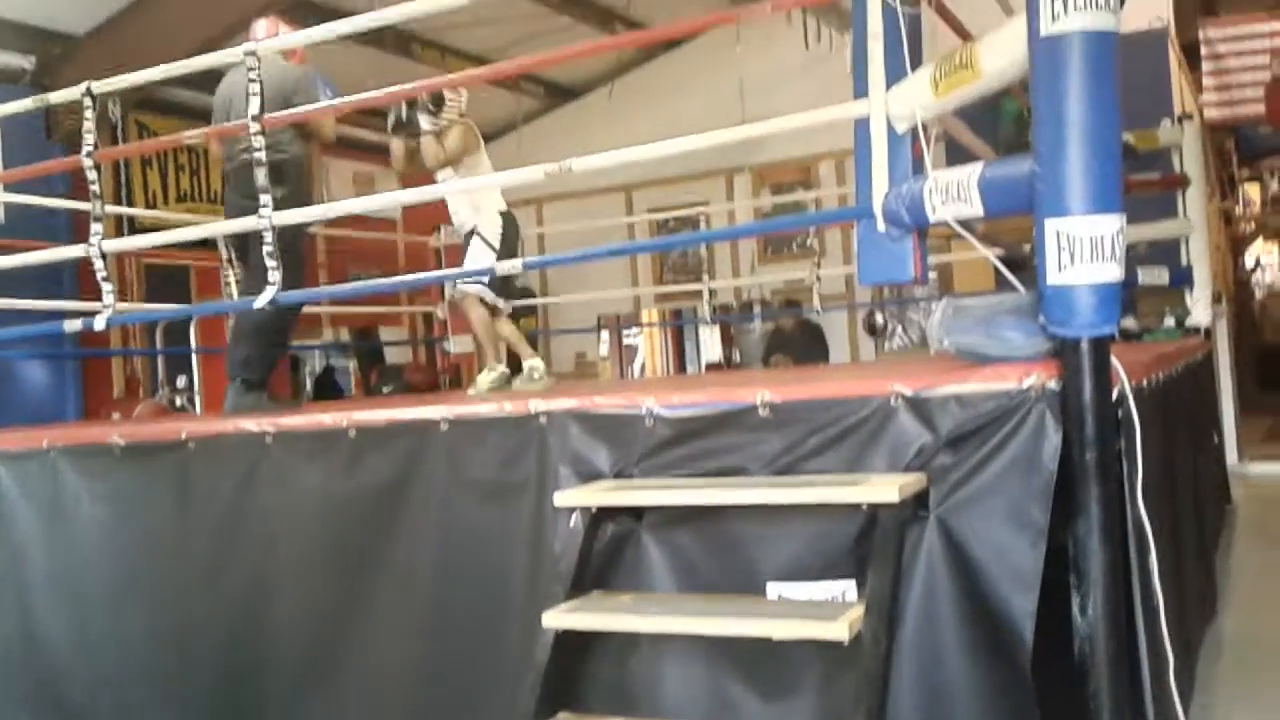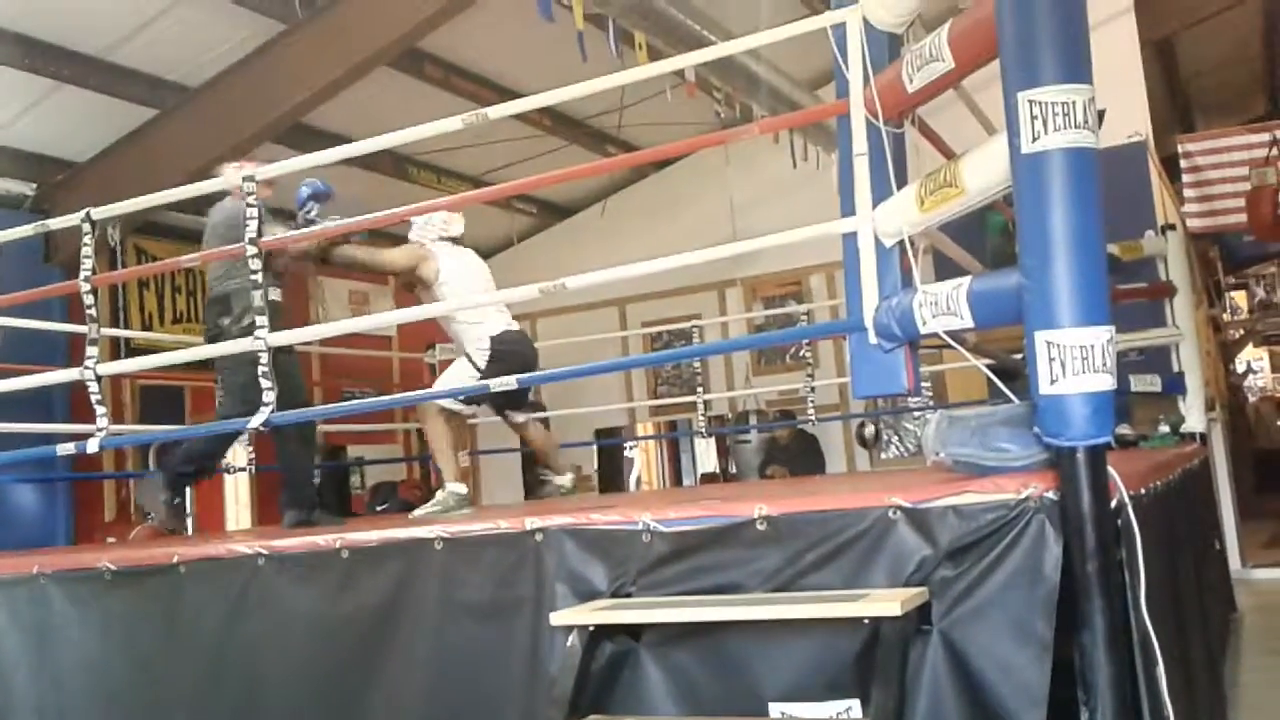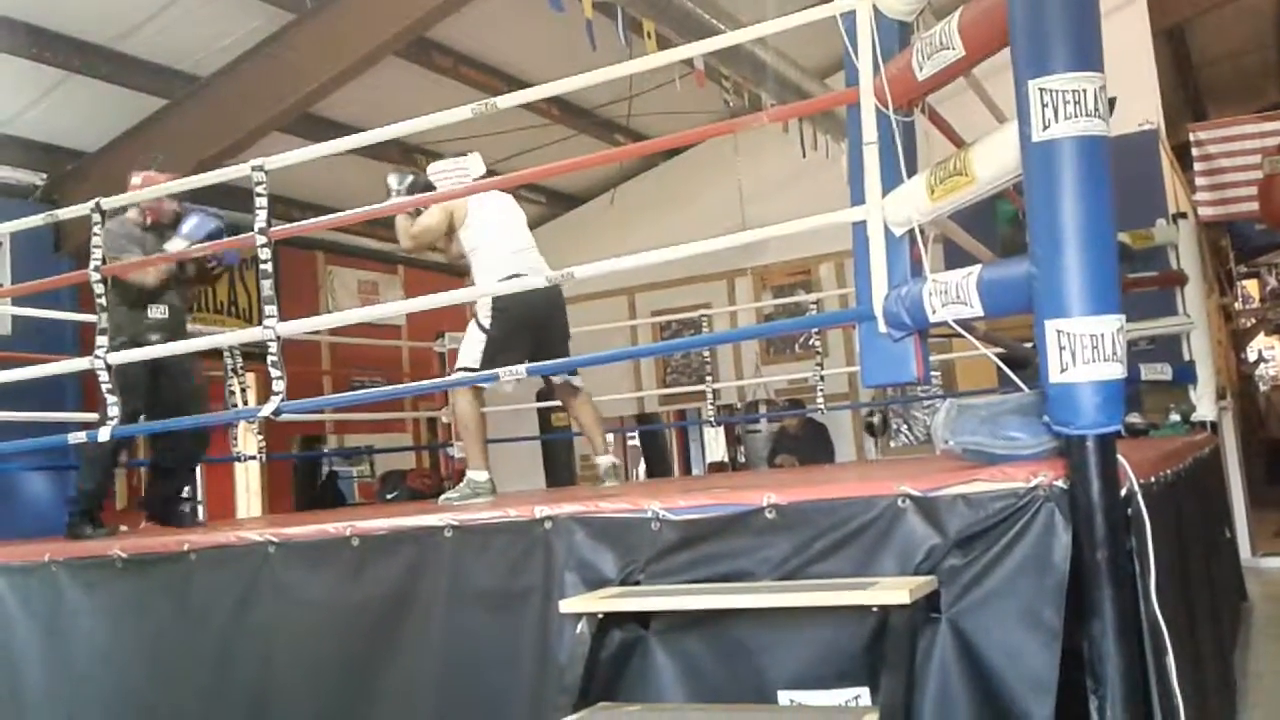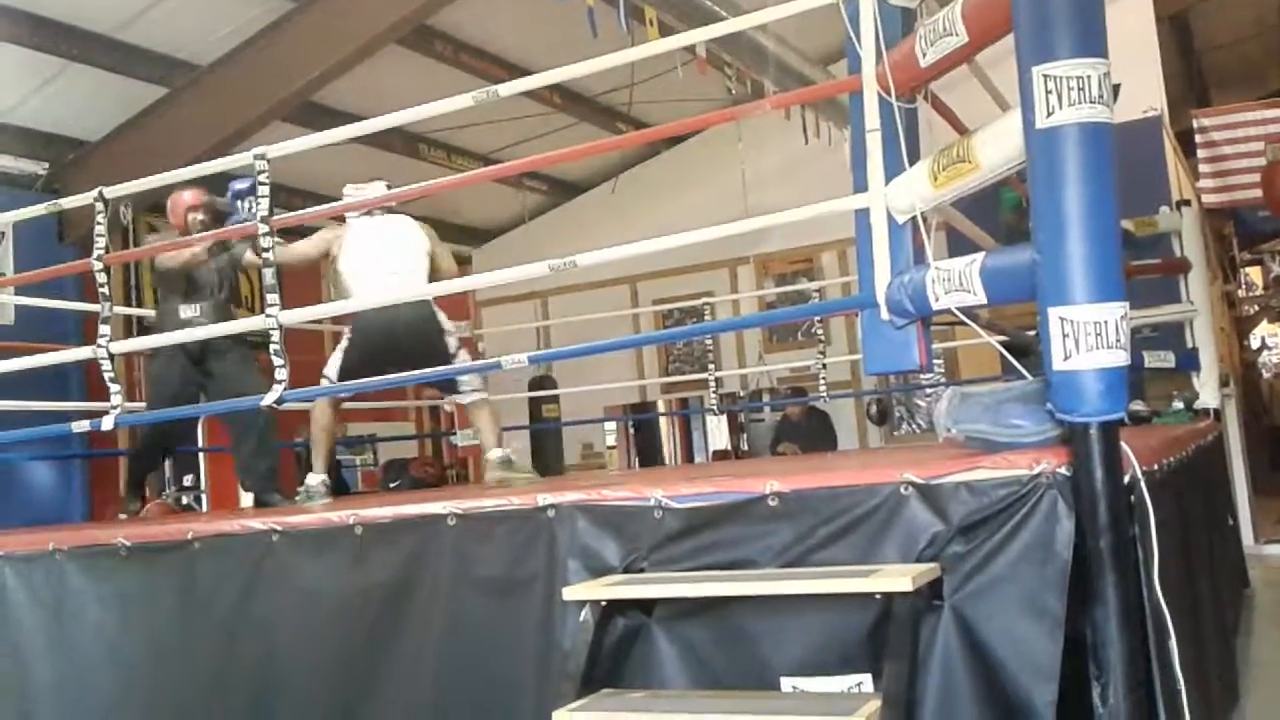
dt=0.7s
person 1, frame 1
left shoulder: (228, 81)
right shoulder: (292, 74)
left elbow: (217, 150)
right elbow: (326, 133)
right wrist: (325, 105)
left hip: (239, 193)
right hip: (276, 193)
left knee: (283, 289)
right knee: (268, 292)
left ankle: (249, 382)
right ankle: (243, 389)
person 1, frame 2
left shoulder: (247, 217)
right shoulder: (231, 210)
left elbow: (281, 261)
right elbow: (290, 245)
right hip: (239, 326)
left knee: (296, 414)
right knee: (239, 412)
left ankle: (300, 506)
right ankle: (163, 483)
person 1, frame 3
left shoulder: (172, 231)
right shoulder: (119, 230)
right elbow: (145, 278)
left wrist: (211, 267)
right wrist: (183, 243)
left hip: (169, 344)
right hip: (128, 343)
left knee: (194, 425)
right knee: (115, 424)
left ankle: (163, 503)
right ankle: (82, 515)
person 1, frame 4
left shoulder: (226, 245)
right shoulder: (160, 244)
right elbow: (181, 260)
left hip: (223, 343)
right hip: (176, 346)
left knee: (251, 407)
right knee: (162, 423)
left ankle: (265, 489)
right ankle: (135, 490)
person 2, frame 1
left shoulder: (460, 129)
right shoulder: (437, 135)
left elbow: (434, 162)
right elbow: (400, 163)
left wrist: (425, 121)
right wrist: (398, 126)
left hip: (493, 225)
right hip: (477, 232)
left knee: (468, 293)
right knee: (487, 308)
left ankle: (496, 368)
right ankle: (533, 367)
person 2, frame 2
left shoulder: (423, 255)
right shoulder: (469, 257)
left elbow: (369, 256)
left wrist: (327, 250)
right wrist: (415, 280)
left hip: (492, 348)
right hip: (520, 345)
left knee: (433, 408)
right knee: (519, 418)
left ankle: (454, 491)
right ankle: (559, 478)
person 2, frame 3
left shoulder: (451, 200)
right shoulder: (504, 198)
left elbow: (411, 241)
left wrist: (401, 207)
left hip: (506, 294)
right hip: (546, 290)
left knee: (466, 386)
right knee: (566, 384)
left ankle: (479, 479)
right ankle: (607, 466)
person 2, frame 4
left shoulder: (340, 234)
right shoulder: (418, 228)
left elbow: (283, 256)
right elbow: (451, 276)
left wrist: (252, 254)
left hip: (370, 322)
right hip: (420, 317)
left knee: (328, 396)
right knee: (471, 389)
left ankle: (317, 482)
right ankle: (497, 456)
